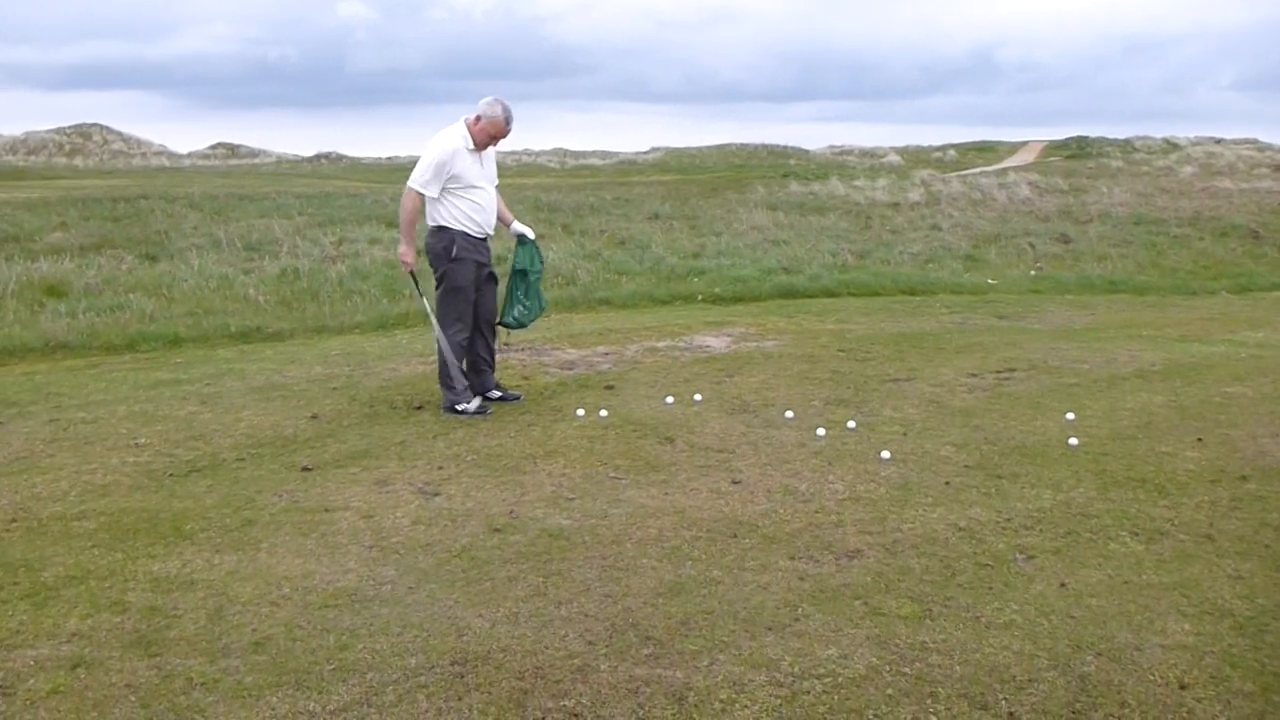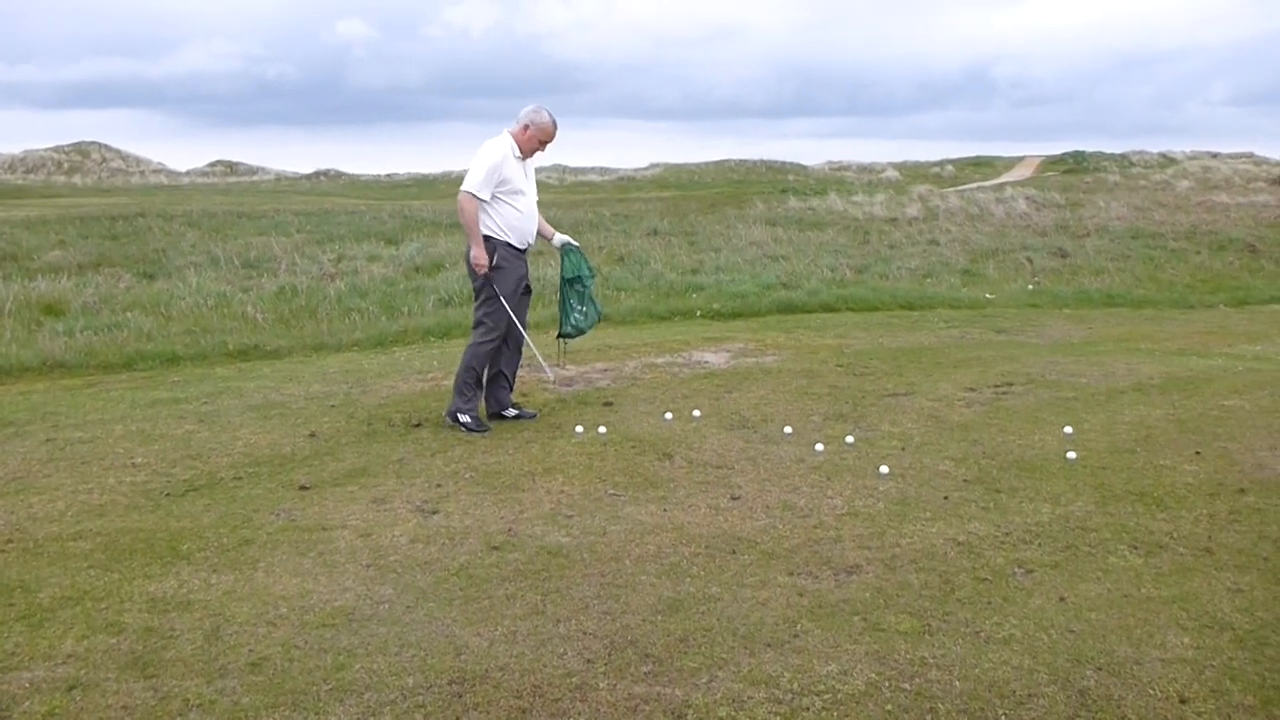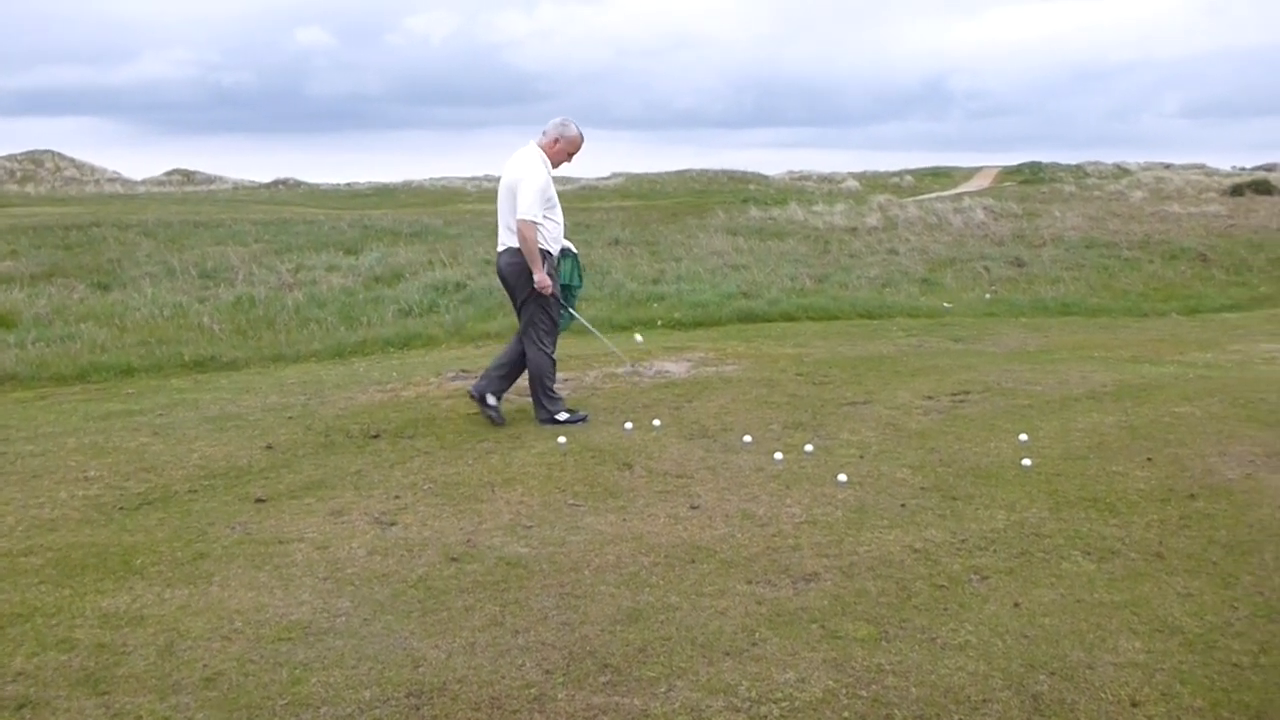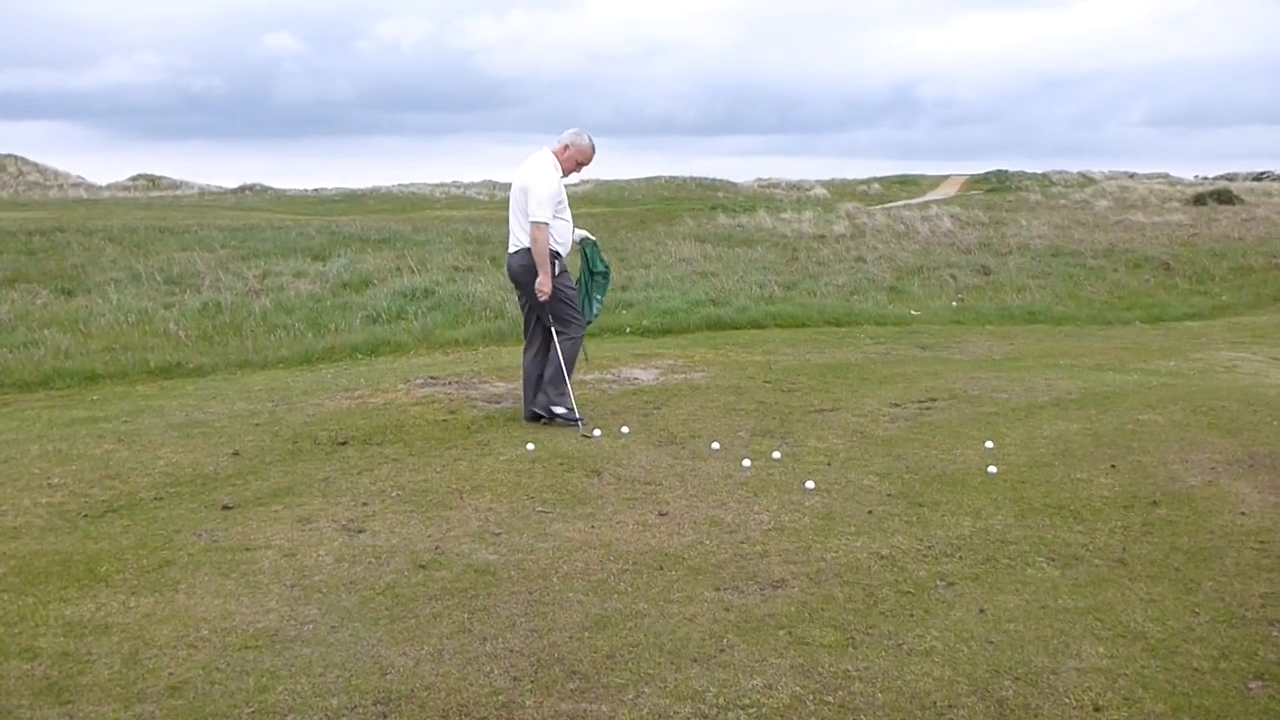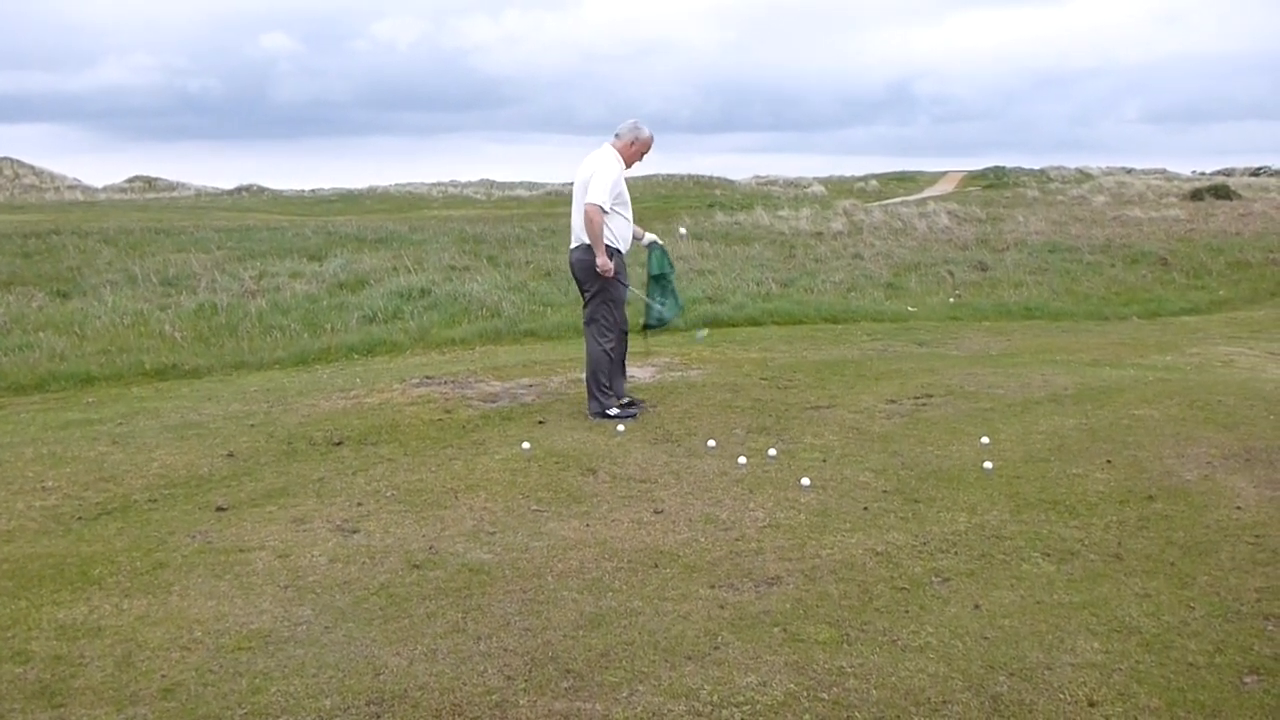
dt=1s
person 1, frame 1
left shoulder: (486, 149)
right shoulder: (448, 146)
right elbow: (414, 193)
left wrist: (513, 223)
right wrist: (407, 244)
left hip: (478, 245)
right hip: (453, 244)
left knee: (485, 319)
right knee: (457, 322)
left ankle: (484, 385)
right ankle: (456, 396)
person 1, frame 2
left shoulder: (523, 161)
right shoulder: (495, 154)
right elbow: (467, 199)
left wrist: (554, 236)
right wrist: (476, 248)
left hip: (514, 255)
right hip: (494, 255)
left knee: (513, 333)
right knee: (490, 330)
left ankle: (498, 403)
right ankle: (463, 406)
person 1, frame 3
left shoulder: (526, 161)
right shoulder: (534, 171)
right elbow: (525, 225)
left wrist: (556, 241)
right wrist: (539, 272)
left hip: (518, 261)
right hip: (530, 266)
left knee: (531, 334)
right knee: (542, 337)
left ankle: (488, 389)
right ankle: (548, 408)
person 1, frame 4
left shoulder: (536, 166)
right shoulder: (546, 175)
right elbow: (538, 230)
left wrist: (570, 233)
right wrist: (545, 276)
left hip: (522, 260)
right hip: (539, 264)
left knee: (539, 336)
right knee: (570, 328)
left ankle: (536, 406)
right ankle: (553, 400)
person 1, frame 5
left shoulder: (601, 161)
right shoulder: (608, 167)
right elbow: (591, 212)
left wrist: (641, 235)
right wrist: (601, 256)
left hip: (596, 258)
right hip: (601, 261)
left knee: (615, 328)
right knee: (603, 332)
left ankle: (613, 393)
right ankle: (602, 403)
